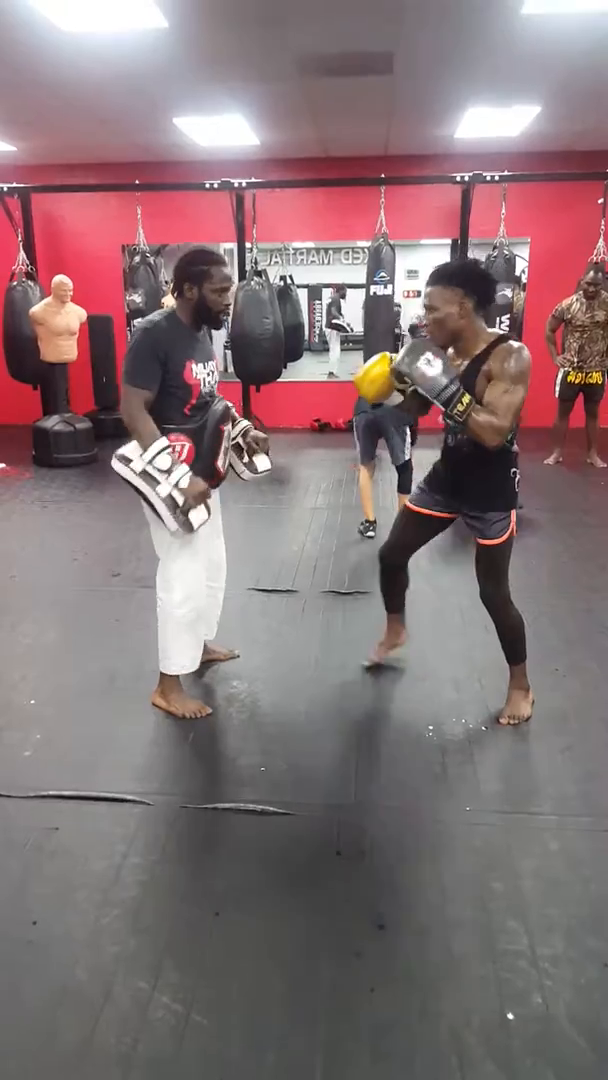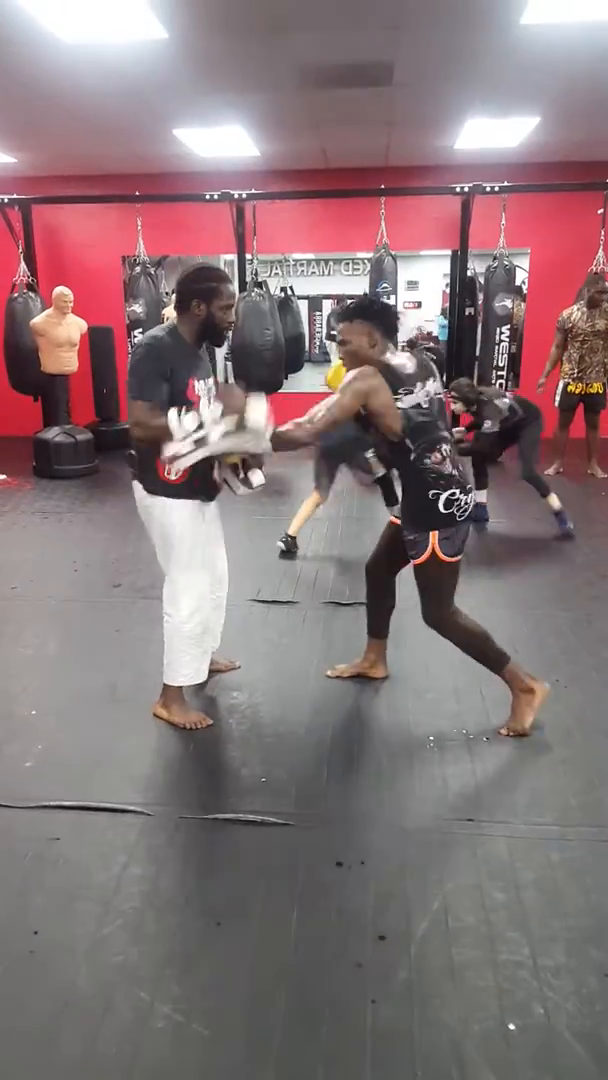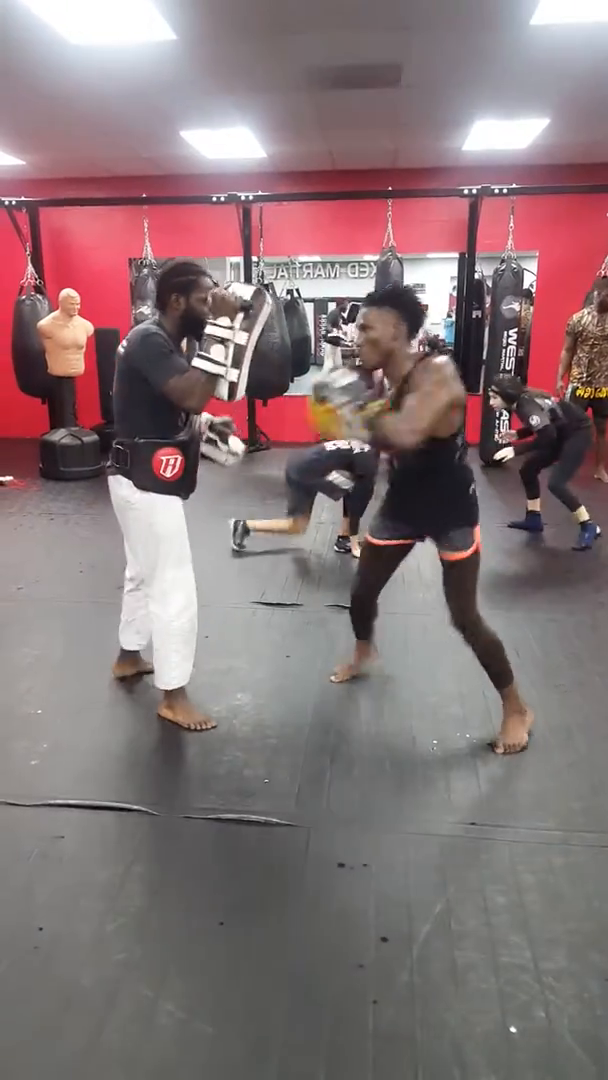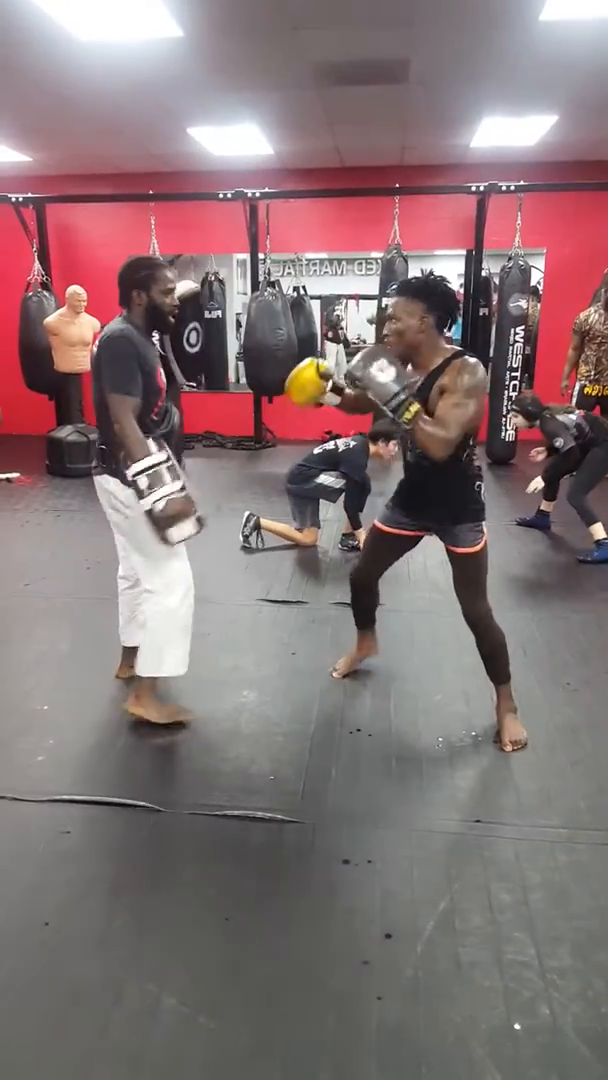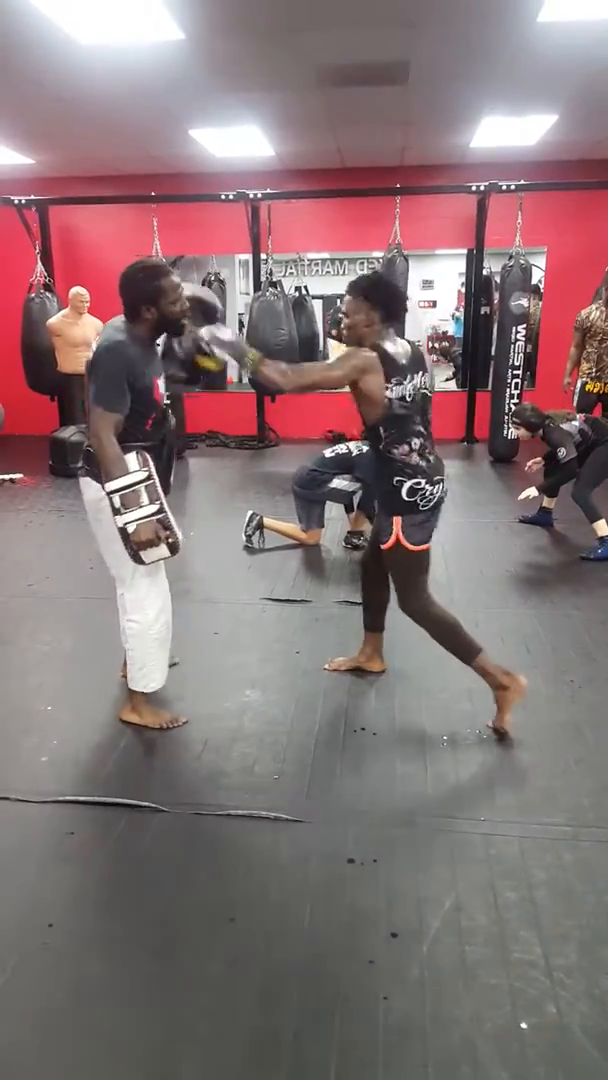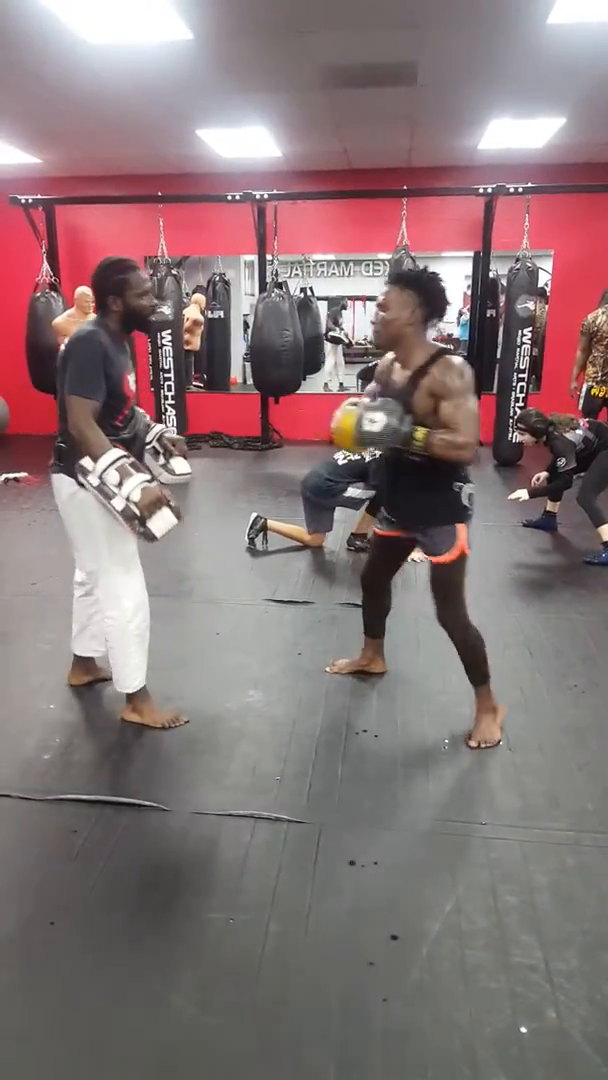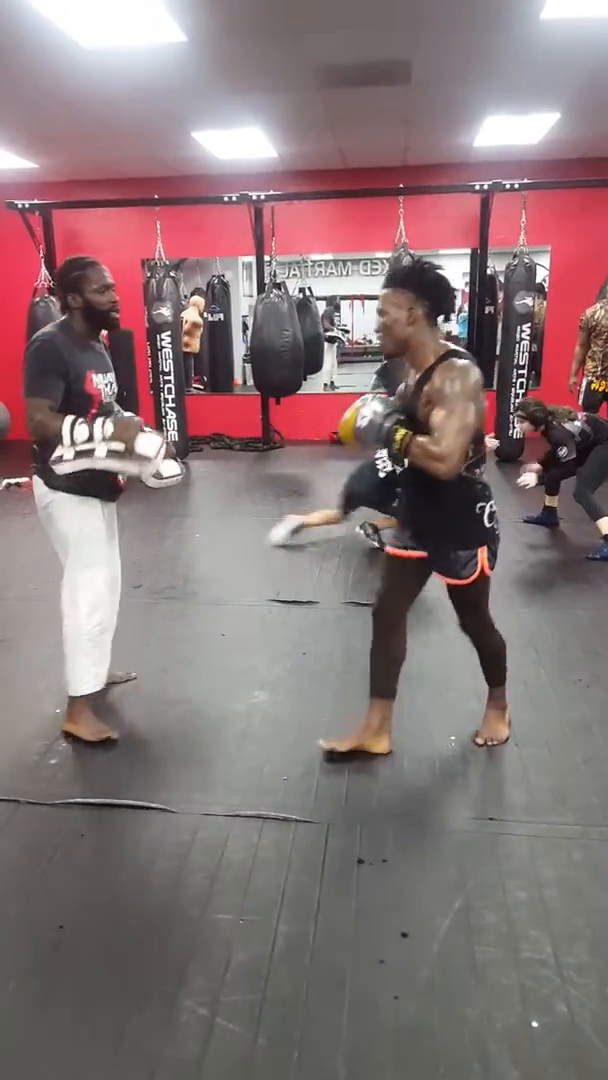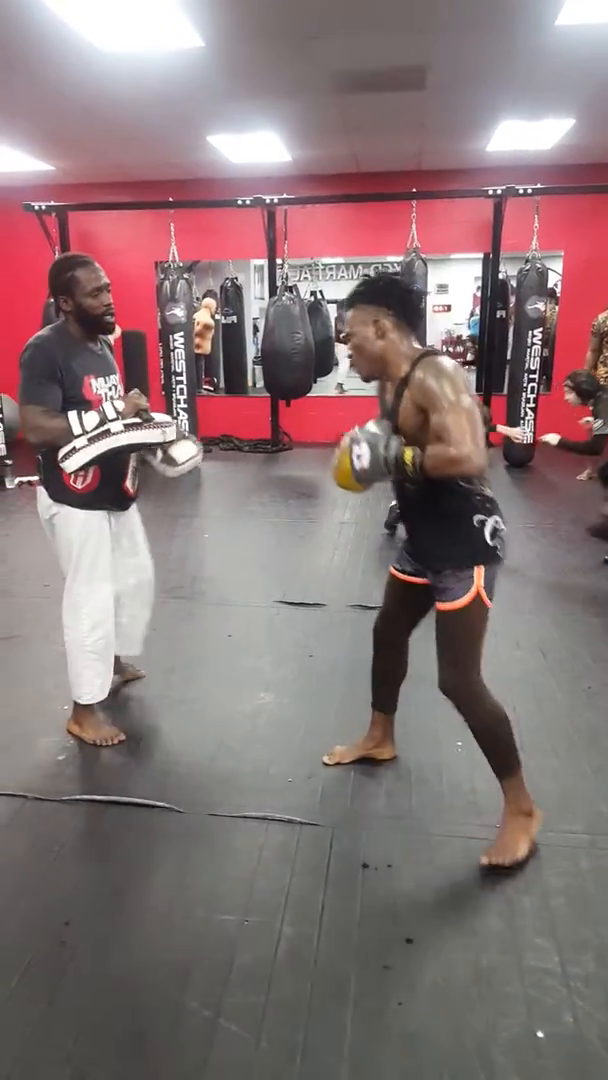
dt=0.5s
person 1, frame 1
left shoulder: (509, 357)
right shoulder: (445, 351)
left elbow: (495, 432)
right elbow: (419, 408)
left hip: (490, 491)
right hip: (445, 477)
left knee: (493, 593)
right knee: (392, 553)
left ankle: (520, 684)
right ankle: (394, 631)
person 1, frame 2
left shoulder: (364, 381)
right shoulder: (416, 367)
left elbow: (308, 433)
left hip: (438, 507)
right hip: (438, 496)
left knee: (440, 613)
right knee: (378, 569)
left ankle: (524, 686)
right ankle: (374, 659)
person 1, frame 3
left shoulder: (437, 371)
right shoulder: (389, 375)
left elbow: (408, 435)
right elbow: (391, 439)
left hip: (451, 510)
right hip: (401, 502)
left knee: (465, 617)
right knee: (363, 590)
left ankle: (515, 708)
right ankle: (362, 653)
person 1, frame 4
left shoulder: (467, 372)
right shoulder: (404, 367)
left elbow: (440, 444)
right elbow: (362, 406)
right wrist: (338, 390)
left hip: (459, 505)
right hip: (412, 496)
left knee: (475, 610)
right knee: (364, 574)
left ankle: (506, 704)
right ankle: (365, 643)
person 1, frame 5
left shoulder: (363, 361)
right shoulder: (412, 352)
left elbow: (287, 380)
left wrist: (237, 349)
left hip: (405, 489)
right hip: (419, 480)
left knee: (414, 600)
right knee: (372, 564)
left ankle: (501, 680)
right ankle: (371, 653)
person 1, frame 6
left shoulder: (450, 371)
right shoulder: (388, 366)
left elbow: (466, 447)
right elbow: (369, 410)
left wrist: (404, 432)
right wrist: (362, 420)
left hip: (444, 506)
right hip: (401, 498)
left knee: (450, 611)
right knee: (373, 578)
left ankle: (488, 706)
right ankle: (372, 656)
person 1, frame 7
left shoulder: (457, 374)
right shoulder: (415, 369)
left elbow: (445, 461)
left wrist: (389, 431)
right wrist: (380, 423)
left hip: (463, 522)
right hip: (418, 516)
left knee: (474, 622)
right knee: (387, 614)
left ankle: (497, 703)
right ankle: (376, 730)
person 1, frame 8
left shoulder: (435, 376)
right shoulder: (395, 386)
left elbow: (467, 456)
left wrist: (391, 458)
right wrist: (372, 455)
left hip: (468, 542)
right hip: (425, 537)
left knee: (459, 679)
right knee: (387, 632)
left ankle: (521, 808)
right ankle: (380, 738)
person 2, frame 1
left shoulder: (202, 331)
right shoulder: (154, 334)
right elbow: (133, 411)
left wrist: (243, 431)
left hip: (199, 469)
left knee: (211, 563)
right knee: (183, 573)
left ankle: (198, 644)
right ankle: (169, 685)
person 2, frame 2
left shoulder: (199, 347)
right shoulder: (157, 350)
right elbow: (142, 425)
left hip: (194, 484)
right hip: (167, 489)
left knee: (213, 574)
right knee: (189, 588)
left ankle: (201, 654)
right ankle: (170, 696)
person 2, frame 3
left shoulder: (162, 340)
right shoulder: (149, 342)
right elbow: (193, 396)
left wrist: (207, 426)
right wrist: (222, 328)
left hip: (148, 479)
right hip: (146, 483)
left knee: (144, 574)
right knee: (174, 588)
left ankle: (130, 656)
right ankle: (173, 697)
person 2, frame 4
left shoulder: (135, 337)
right shoulder: (121, 342)
left elbow: (153, 403)
right elbow: (124, 424)
left hip: (129, 478)
right hip: (130, 481)
left knee: (137, 572)
right knee: (171, 580)
left ankle: (132, 657)
right ankle: (143, 694)
person 2, frame 5
left shoulder: (143, 338)
right shoulder: (117, 352)
left elbow: (157, 396)
right elbow: (102, 437)
right wrist: (134, 513)
left knee: (134, 580)
right knee: (147, 590)
left ankle: (137, 658)
right ankle: (139, 701)
person 2, frame 6
left shoulder: (114, 342)
right shoulder: (89, 345)
right elbow: (81, 426)
right wrist: (134, 487)
right hip: (87, 484)
left knee: (94, 576)
right knee: (122, 588)
left ankle: (83, 663)
right ankle: (137, 700)
person 2, frame 7
left shoulder: (95, 344)
right shoulder: (50, 346)
right elbow: (38, 421)
left wrist: (130, 433)
right wrist: (110, 435)
left hip: (95, 483)
right hip: (66, 487)
left knee: (104, 580)
right knee: (87, 590)
left ankle: (91, 667)
right ankle: (78, 708)
person 2, frame 8
left shoulder: (102, 343)
right shoulder: (45, 351)
right elbow: (37, 429)
right wrist: (113, 413)
left hip: (115, 492)
right hip: (74, 500)
left knee: (137, 576)
right knee: (90, 601)
left ankle: (111, 661)
right ankle: (84, 712)
